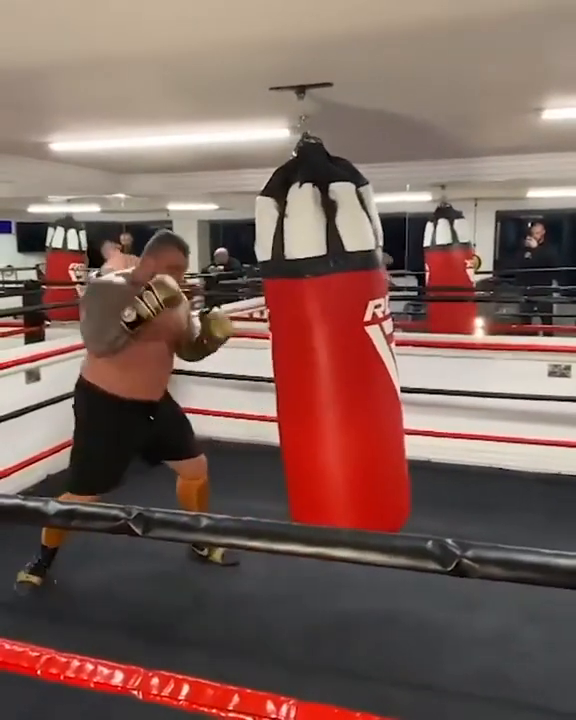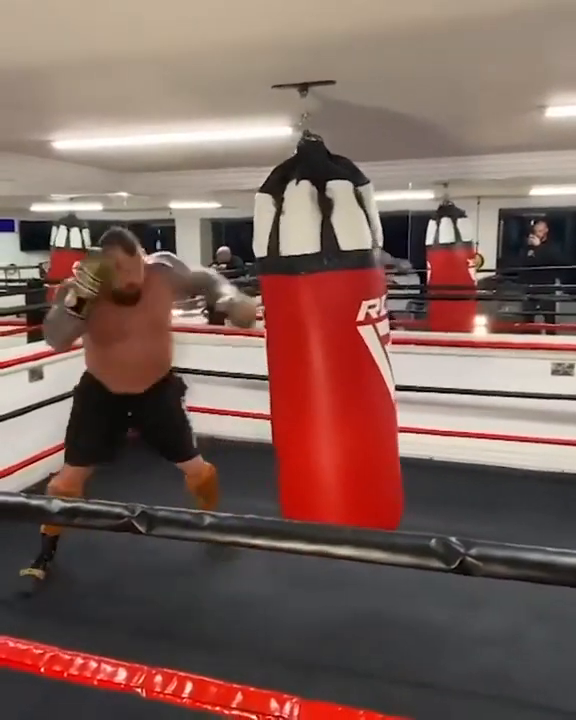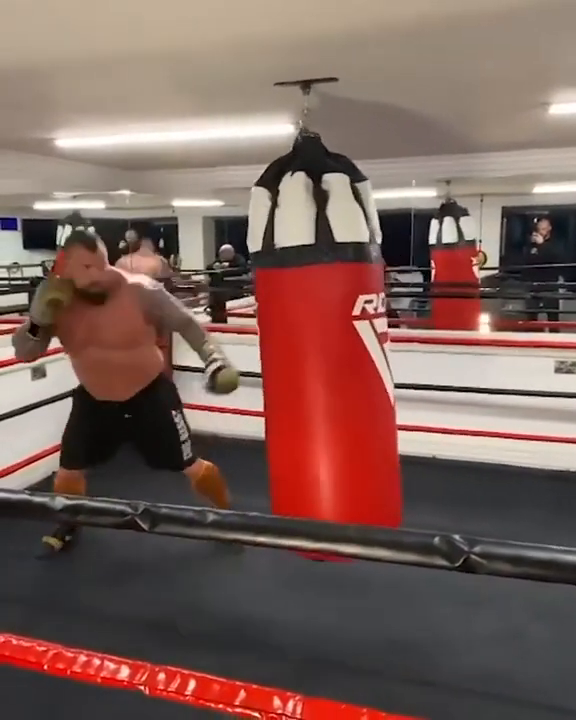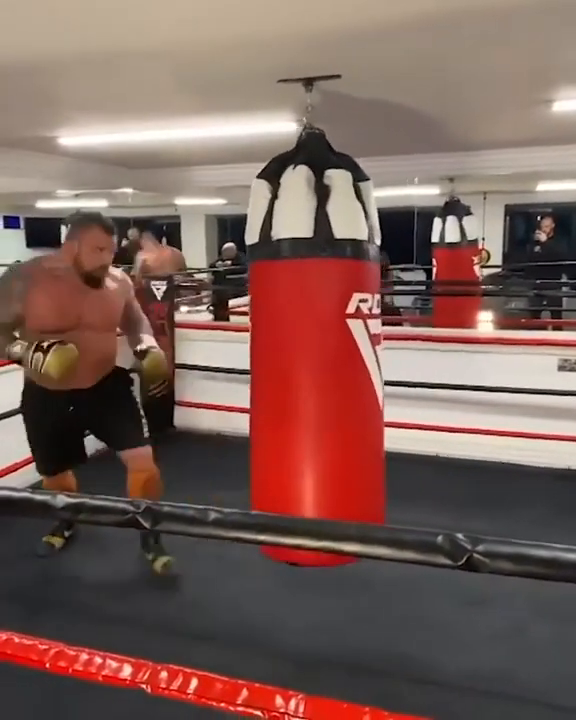
dt=0.3s
person 1, frame 1
left shoulder: (174, 301)
right shoulder: (106, 289)
left elbow: (189, 349)
right elbow: (97, 343)
left wrist: (212, 336)
right wrist: (140, 309)
left hip: (156, 402)
right hip: (105, 405)
left knee: (196, 466)
right knee: (82, 495)
left ankle: (199, 541)
right ankle: (43, 559)
person 1, frame 2
left shoulder: (163, 270)
right shoulder: (77, 288)
left elbow: (205, 279)
right elbow: (57, 339)
left wrist: (231, 299)
right wrist: (81, 294)
left hip: (157, 388)
right hip: (102, 391)
left knee: (194, 466)
right knee: (72, 472)
right ankle: (46, 552)
person 1, frame 3
left shoulder: (142, 291)
right shoulder: (54, 297)
left elbow: (186, 324)
right elbow: (23, 351)
left wrist: (214, 359)
right wrist: (39, 321)
left hip: (150, 395)
right hip: (95, 399)
left knee: (193, 468)
right knee: (68, 471)
right ankle: (73, 524)
person 1, frame 4
left shoulder: (118, 282)
left elbow: (136, 322)
left wrist: (149, 350)
left hip: (107, 387)
right hip: (47, 396)
left knee: (141, 459)
right knee: (53, 474)
left ankle: (150, 538)
right ankle: (67, 522)
